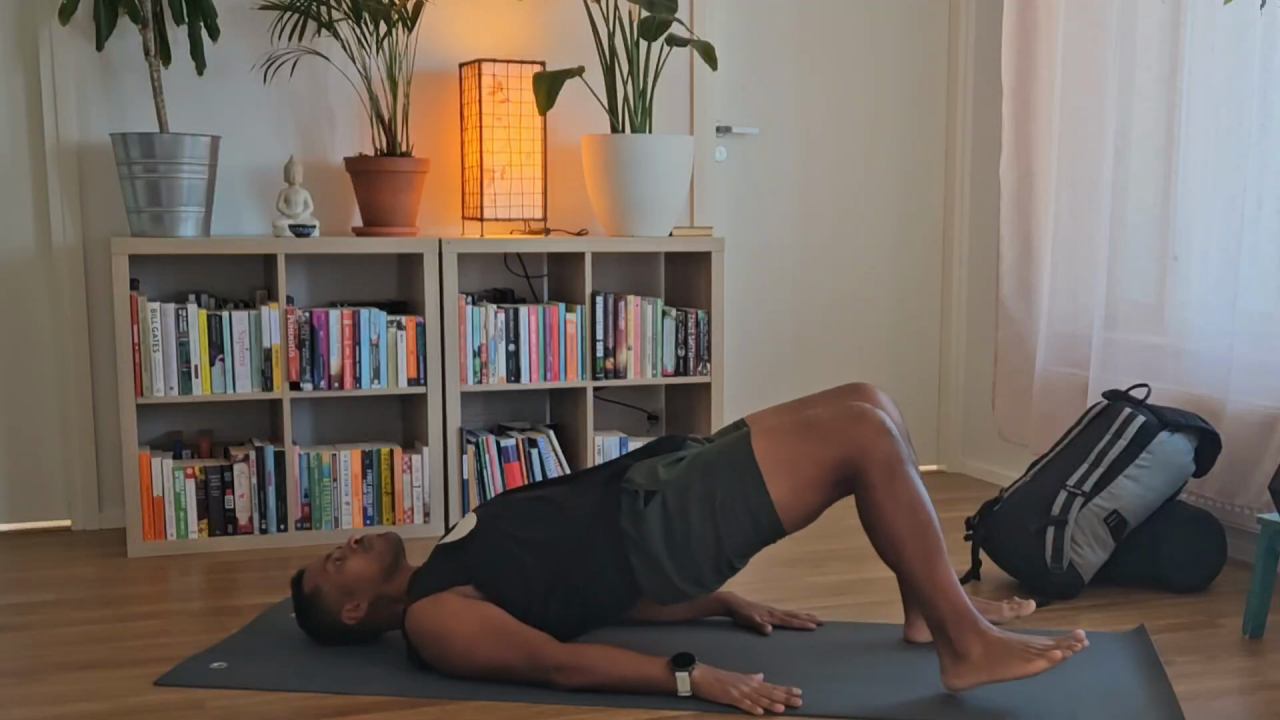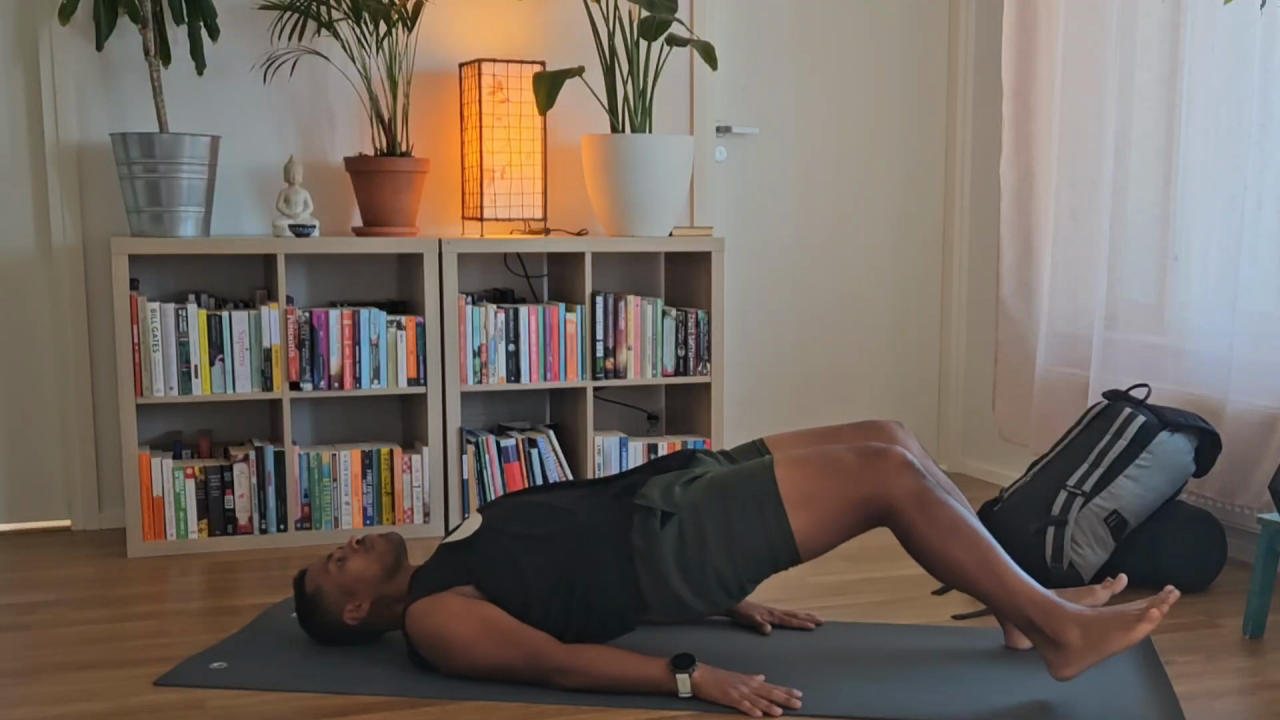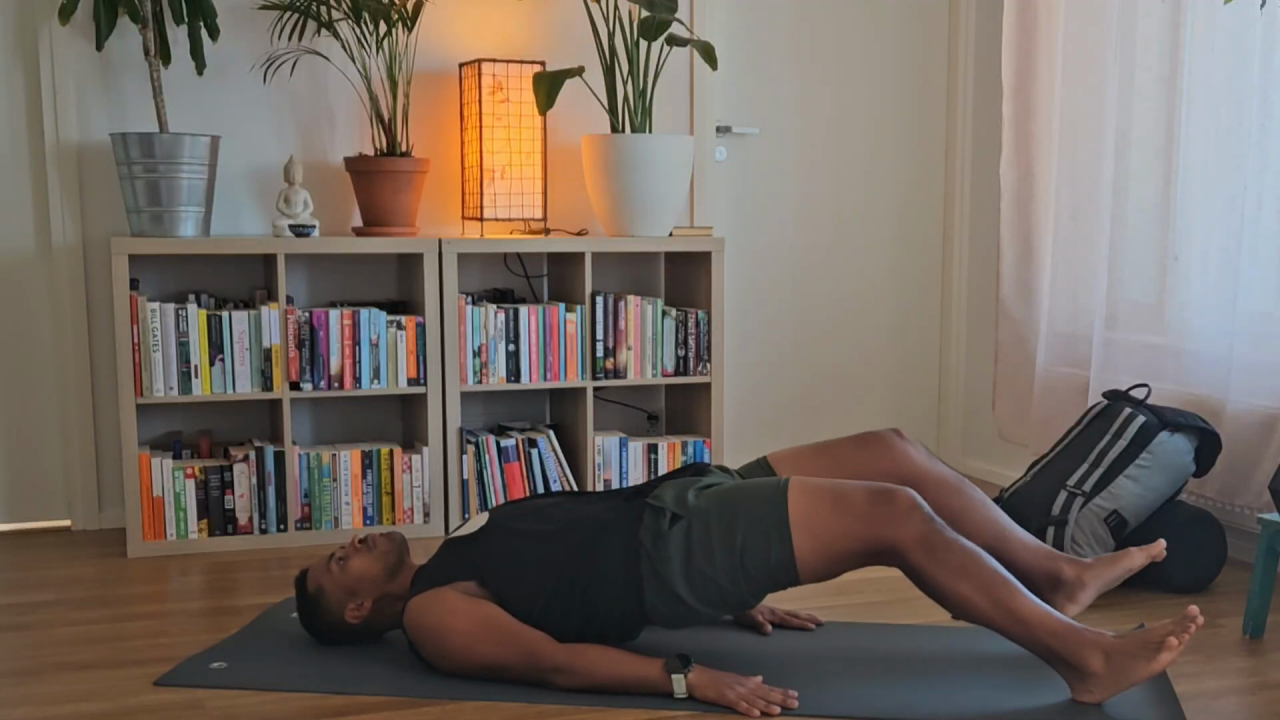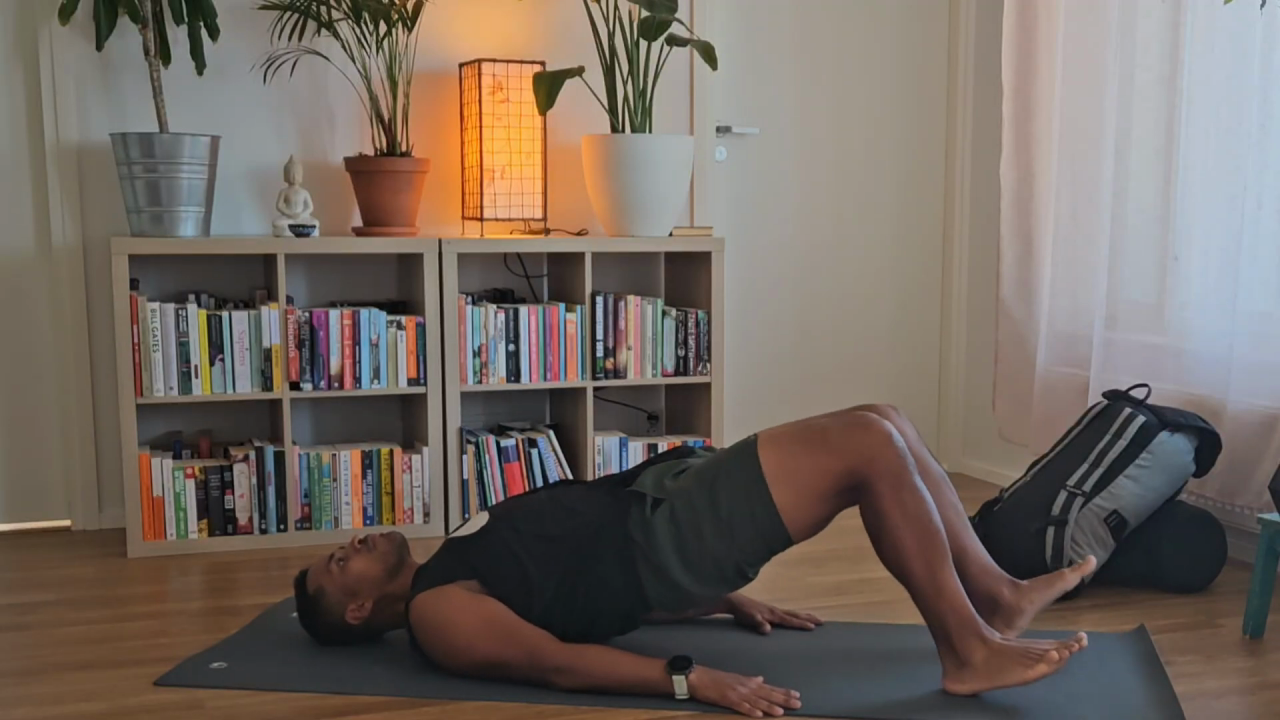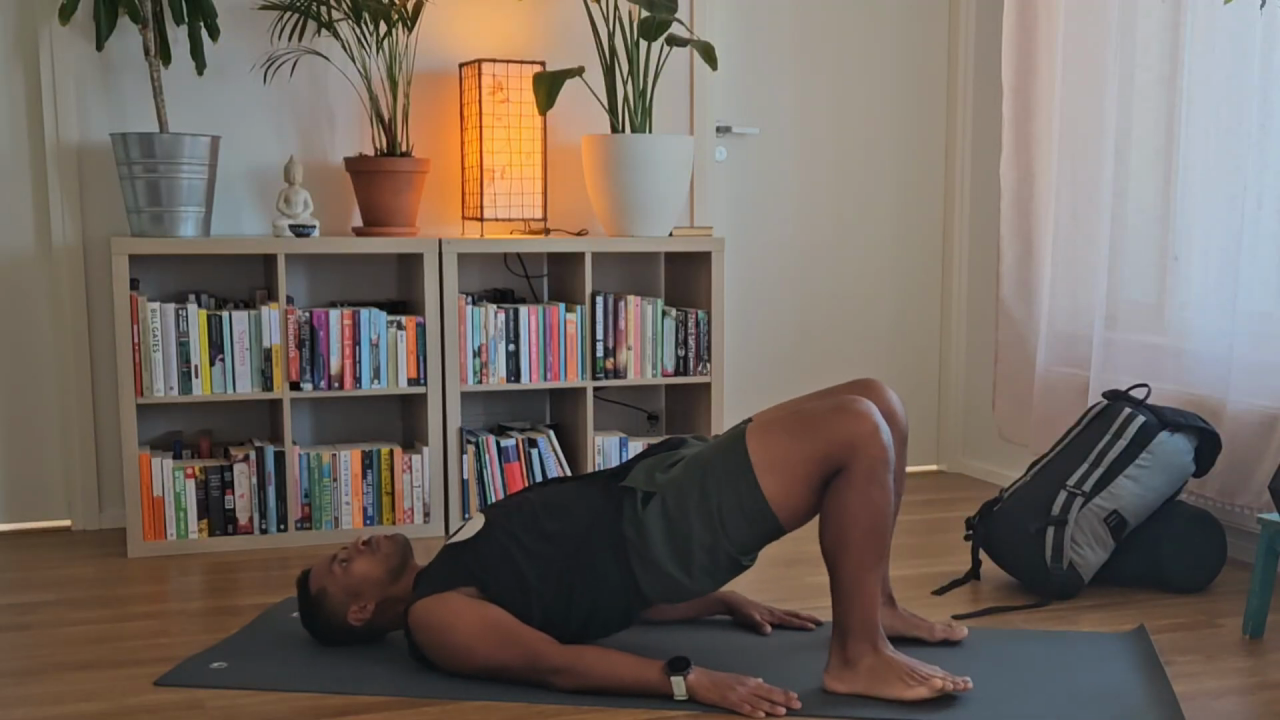
dt=1s
person 1, frame 1
left shoulder: (456, 572)
right shoulder: (432, 622)
left wrist: (728, 603)
left hip: (656, 485)
right hip: (657, 523)
left knee: (865, 403)
right knee: (865, 435)
left ankle: (930, 607)
right ankle: (967, 645)
person 1, frame 2
left shoulder: (456, 568)
right shoulder: (434, 622)
left wrist: (727, 599)
left hip: (662, 497)
right hip: (671, 539)
left knee: (887, 441)
right knee: (889, 476)
left ankle: (1034, 605)
right ankle: (1062, 633)
person 1, frame 3
left shoulder: (460, 567)
right shoulder: (434, 618)
left wrist: (737, 599)
left hip: (678, 507)
right hip: (675, 549)
left knee: (895, 452)
right knee: (897, 517)
left ankle: (1061, 576)
person 1, frame 4
left shoulder: (455, 569)
right shoulder: (435, 616)
left wrist: (729, 598)
left hip: (659, 501)
right hip: (662, 536)
left knee: (886, 426)
right knee: (870, 445)
left ankle: (998, 595)
right ankle: (969, 651)
person 1, frame 5
left shoulder: (454, 575)
right shoulder: (434, 620)
right elbow: (557, 664)
left wrist: (724, 600)
right hip: (658, 529)
left knee: (874, 402)
right knee: (858, 429)
left ankle: (874, 605)
right ankle: (859, 656)
